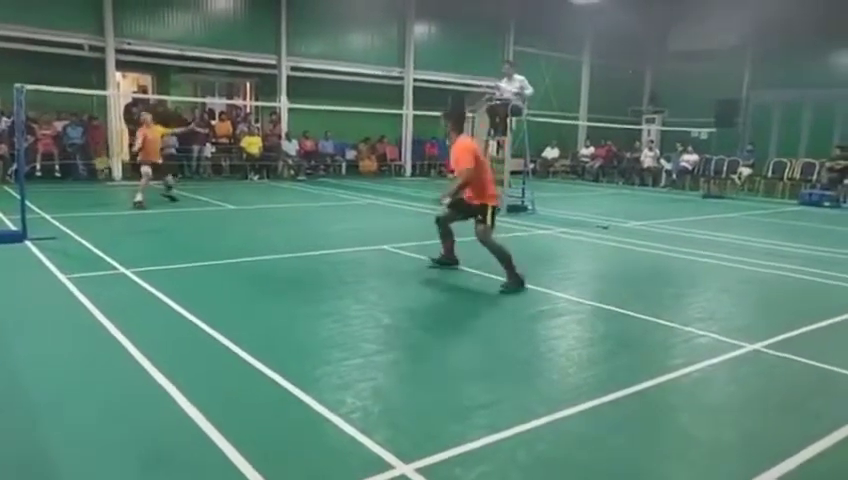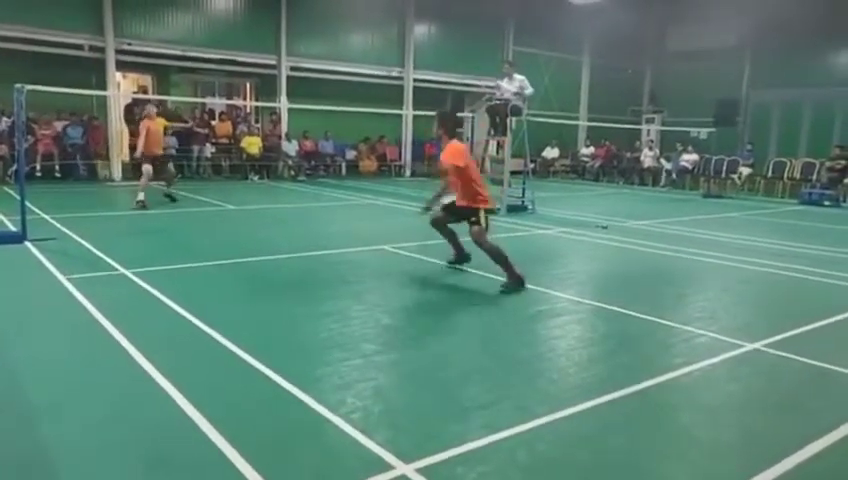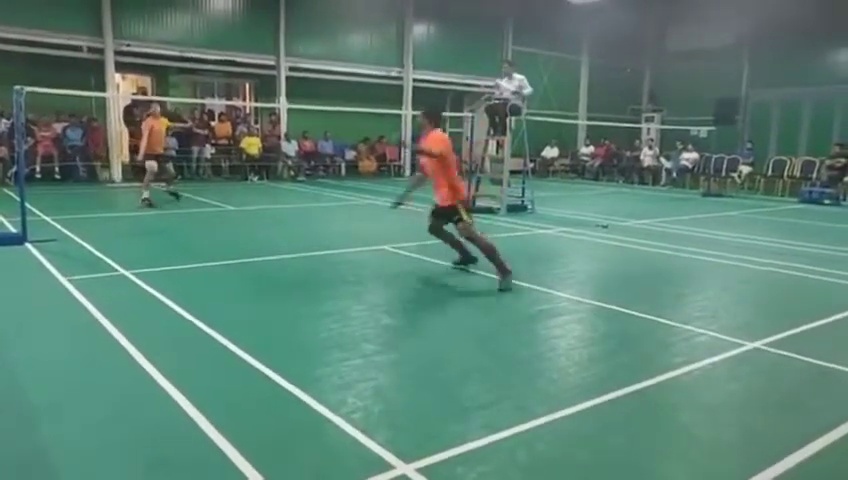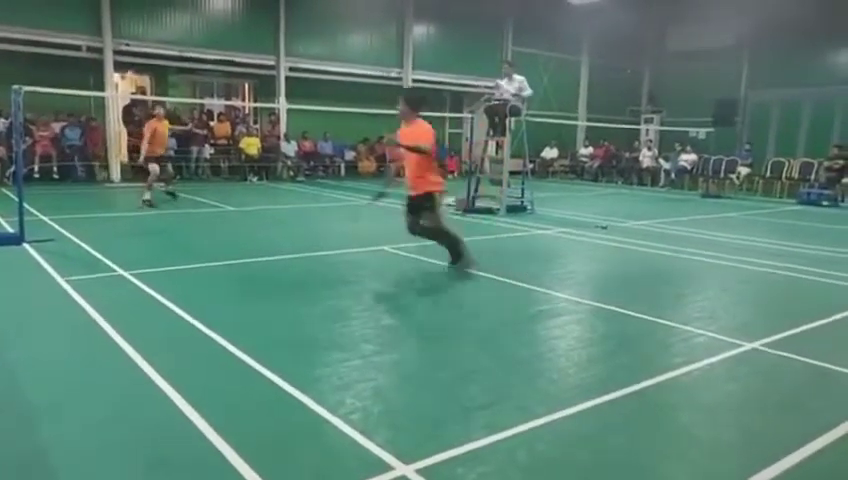
dt=0.1s
person 1, frame 1
left shoulder: (464, 145)
right shoulder: (457, 145)
left elbow: (467, 176)
left wrist: (450, 195)
right wrist: (451, 196)
left hip: (485, 199)
right hip: (470, 197)
left knee: (483, 236)
right knee: (441, 219)
left ankle: (514, 277)
right ankle: (448, 256)
person 1, frame 2
left shoulder: (455, 149)
right shoulder: (448, 150)
left elbow: (453, 171)
right elbow: (449, 180)
right wrist: (433, 199)
left hip: (477, 202)
right hip: (463, 200)
left knee: (479, 238)
right knee: (437, 220)
left ankle: (514, 277)
right ankle: (461, 254)
person 1, frame 3
left shoulder: (438, 138)
right shoulder: (425, 140)
left elbow: (438, 155)
right elbow: (422, 173)
left wrist: (415, 149)
right wrist: (405, 193)
left hip: (454, 197)
right hip: (442, 198)
left knee: (469, 234)
right knee: (434, 228)
left ankle: (504, 271)
right ankle: (466, 256)
person 1, frame 4
left shoulder: (423, 129)
right shoulder: (403, 130)
left elbow: (428, 151)
right elbow: (397, 159)
left wrist: (399, 144)
right wrist: (387, 185)
left hip: (430, 186)
right hip: (414, 187)
left knee: (431, 225)
right knee: (413, 228)
left ankle: (458, 248)
right ankle: (454, 249)
